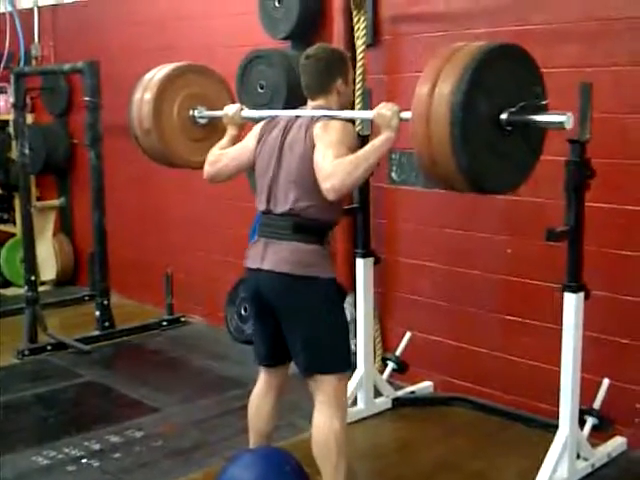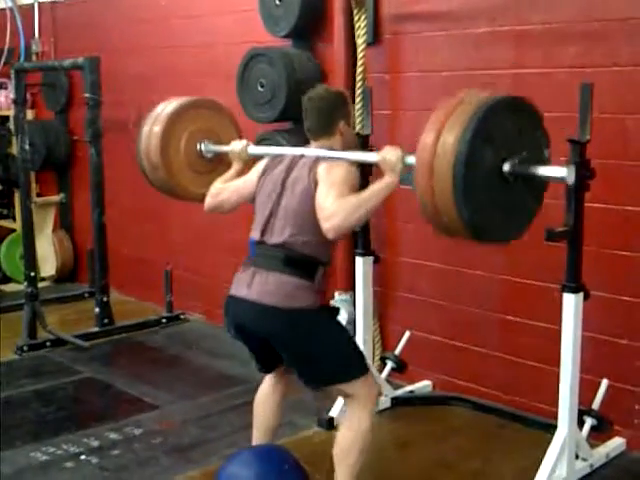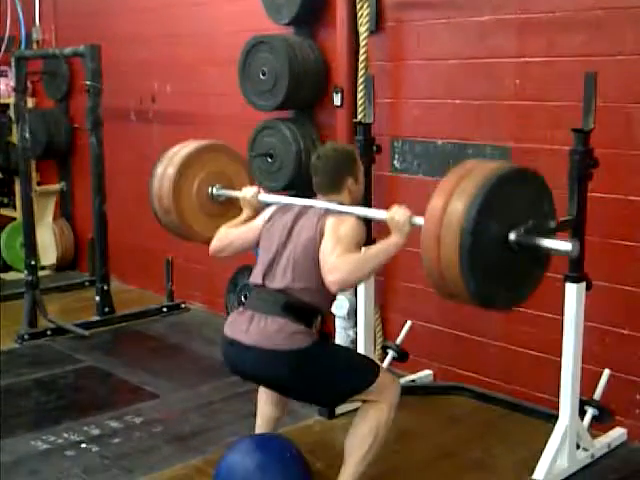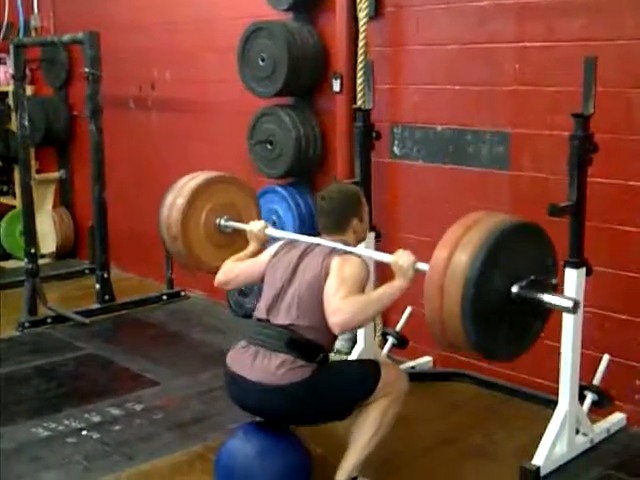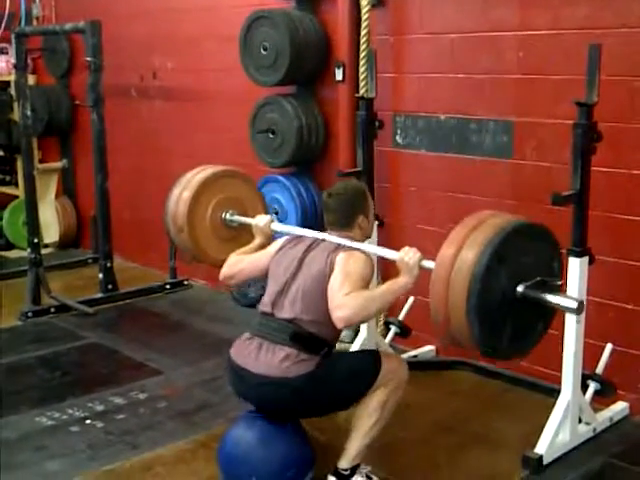
dt=0.4s
person 1, frame 1
left shoulder: (268, 126)
right shoulder: (332, 127)
left elbow: (212, 169)
right elbow: (333, 182)
left wrist: (231, 128)
right wrist: (385, 136)
left hip: (258, 264)
right hip: (302, 270)
left knee: (270, 376)
right knee: (330, 394)
person 1, frame 2
left shoulder: (272, 162)
right shoulder: (336, 167)
left elbow: (213, 202)
right elbow: (333, 222)
left wrist: (237, 164)
right wrist: (389, 178)
left hip: (239, 299)
right hip: (285, 303)
left knee: (279, 372)
right knee: (364, 394)
person 1, frame 3
left shoulder: (278, 211)
right shoulder: (343, 222)
left elbow: (218, 246)
right elbow: (336, 276)
left wrist: (248, 211)
right wrist: (395, 238)
left hip: (234, 343)
right hip: (277, 349)
right knee: (385, 391)
person 1, frame 4
left shoulder: (284, 247)
right shoulder: (348, 263)
left elbow: (224, 278)
right elbow: (340, 317)
left wrist: (254, 245)
right wrist: (399, 283)
left hip: (236, 379)
right hip: (280, 389)
right knee: (394, 382)
person 1, frame 5
left shoulder: (289, 242)
right shoulder: (352, 259)
left elbow: (228, 273)
right elbow: (343, 313)
left wrist: (259, 239)
right wrist: (404, 280)
left hip: (240, 370)
right hip: (283, 381)
right knee: (394, 372)
